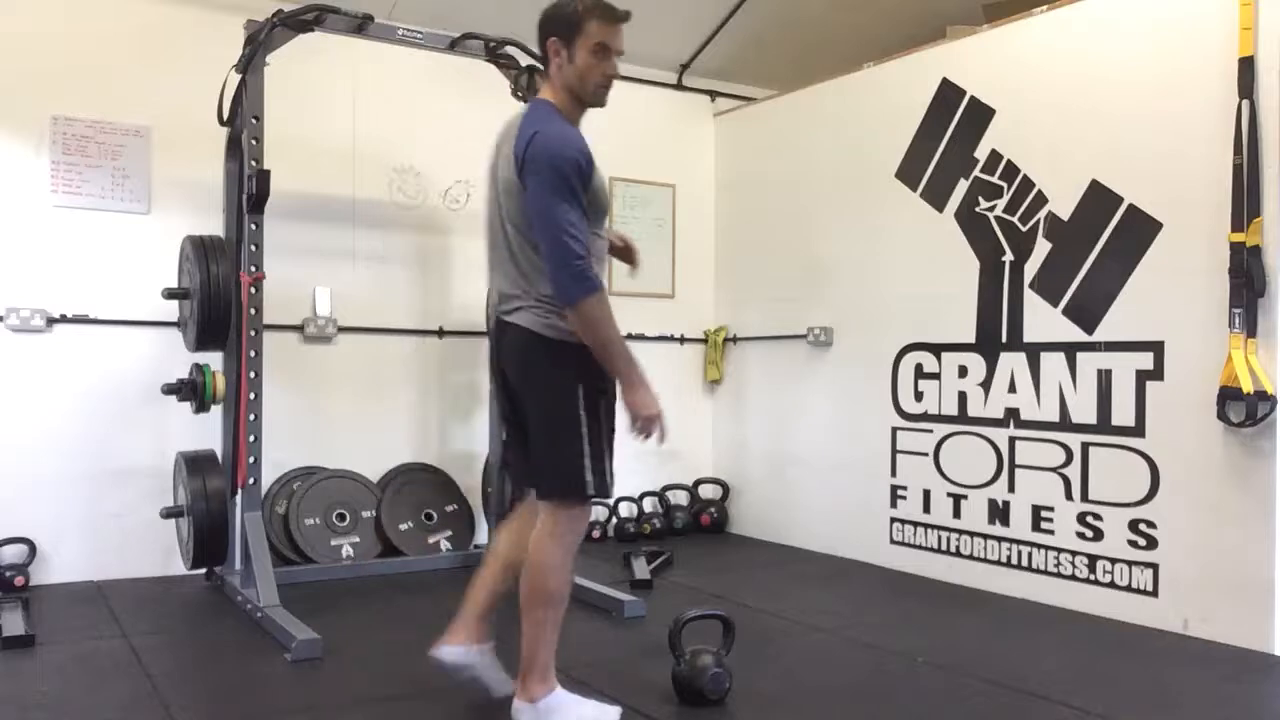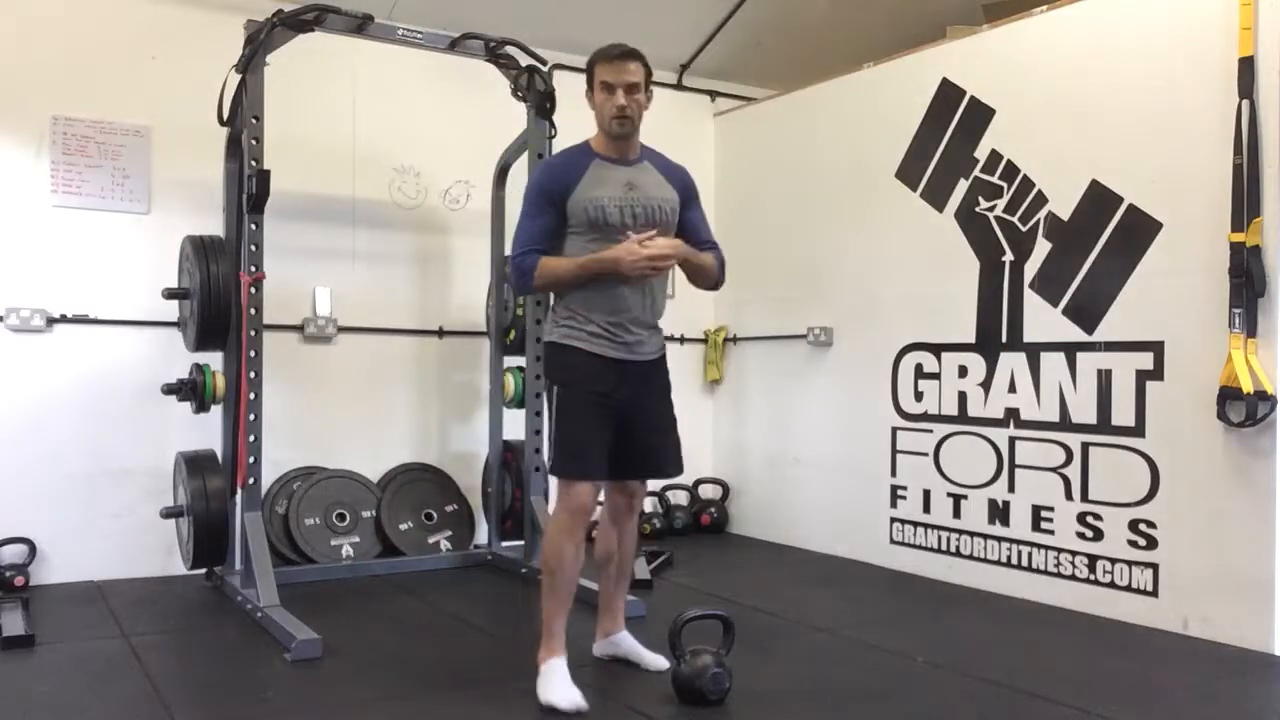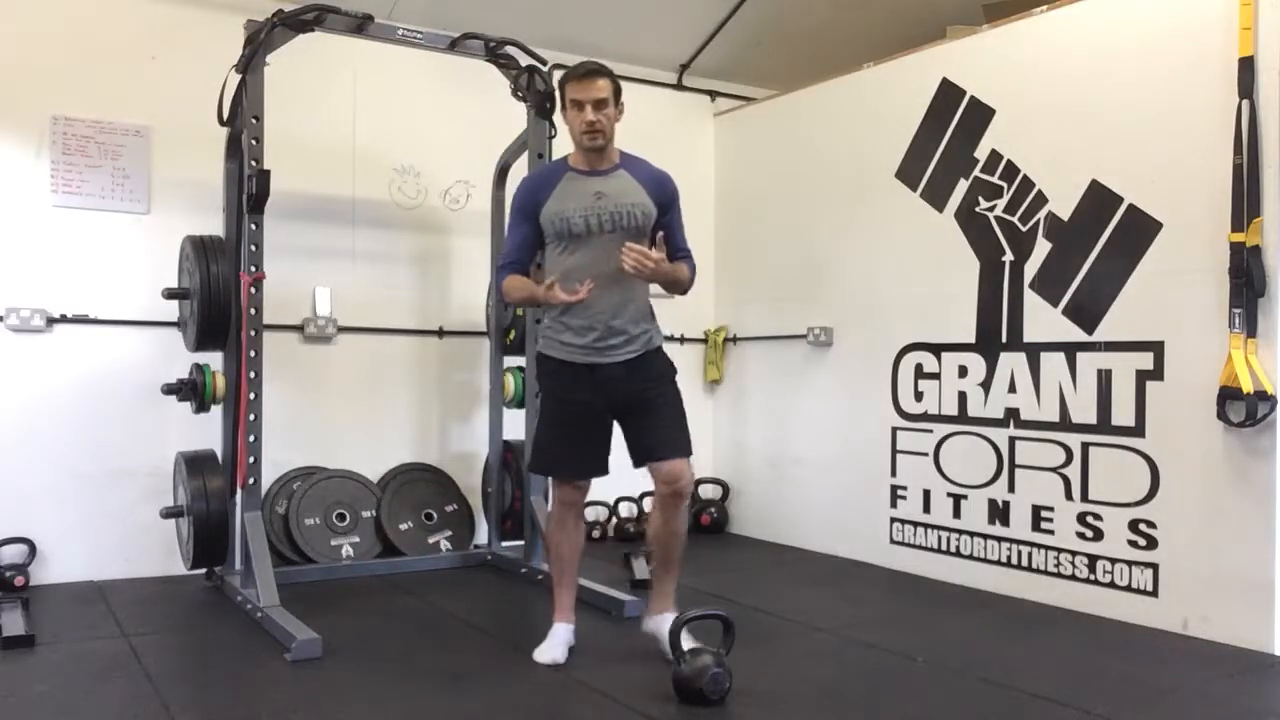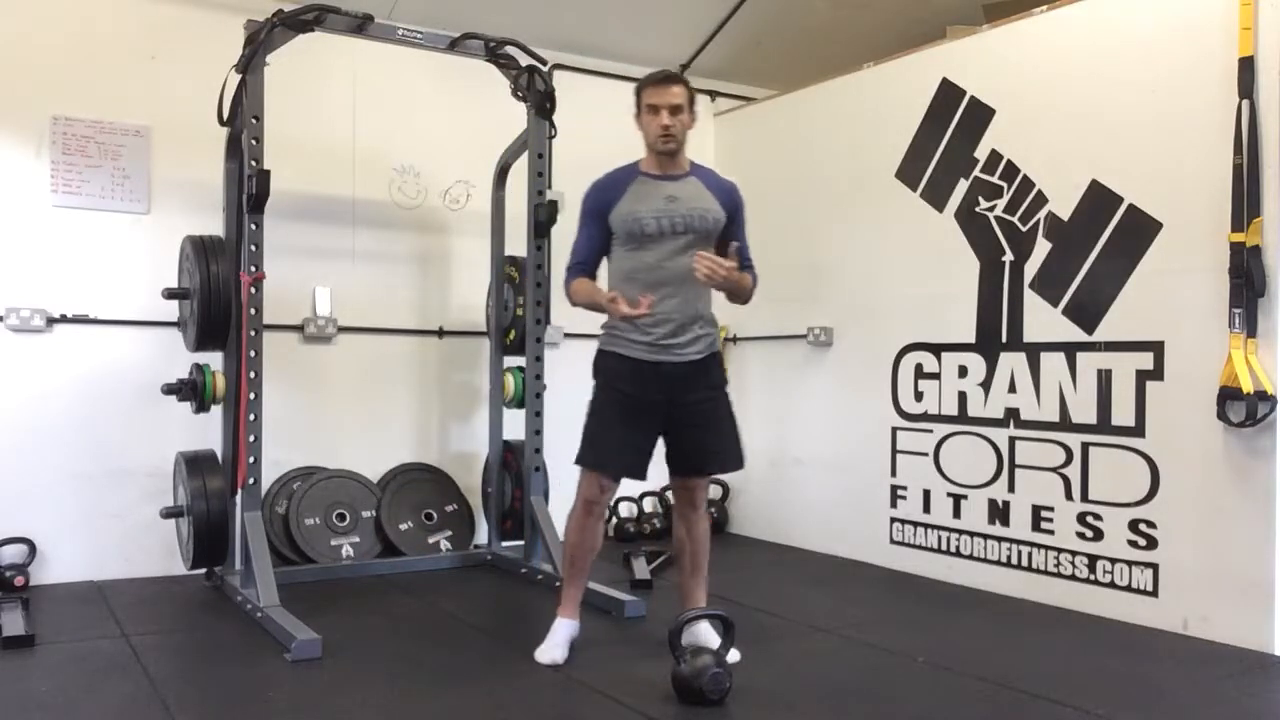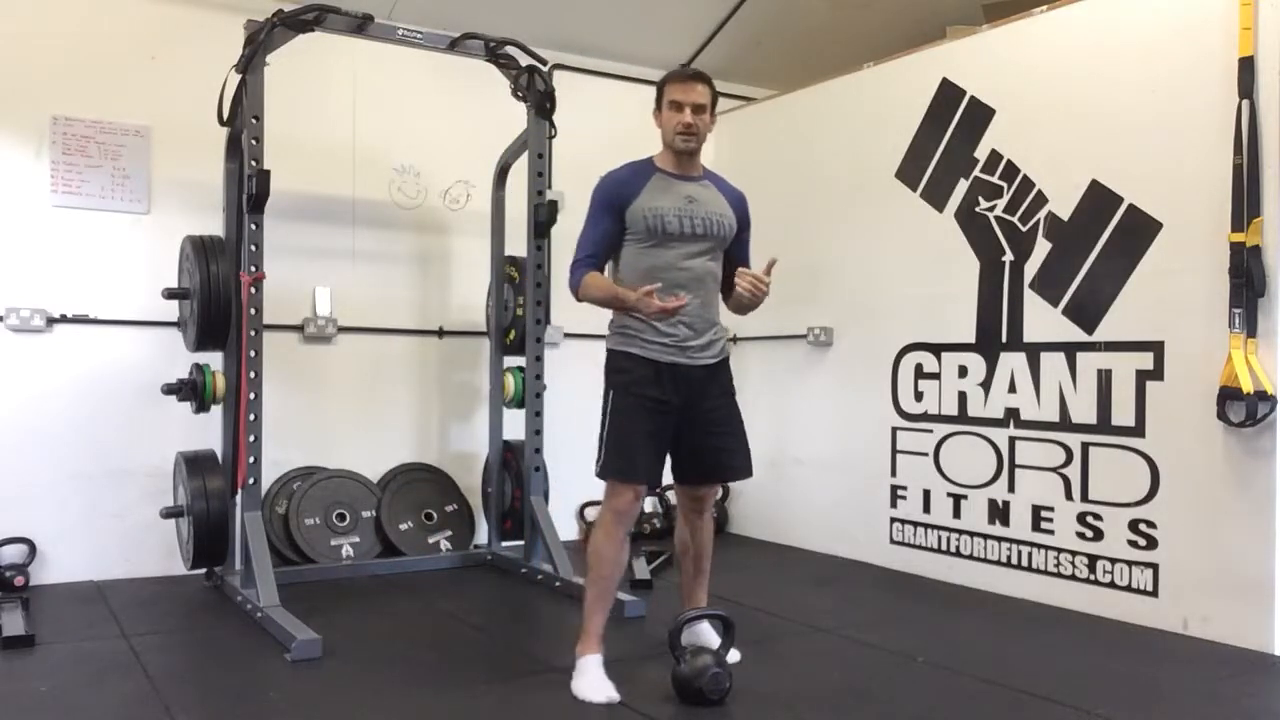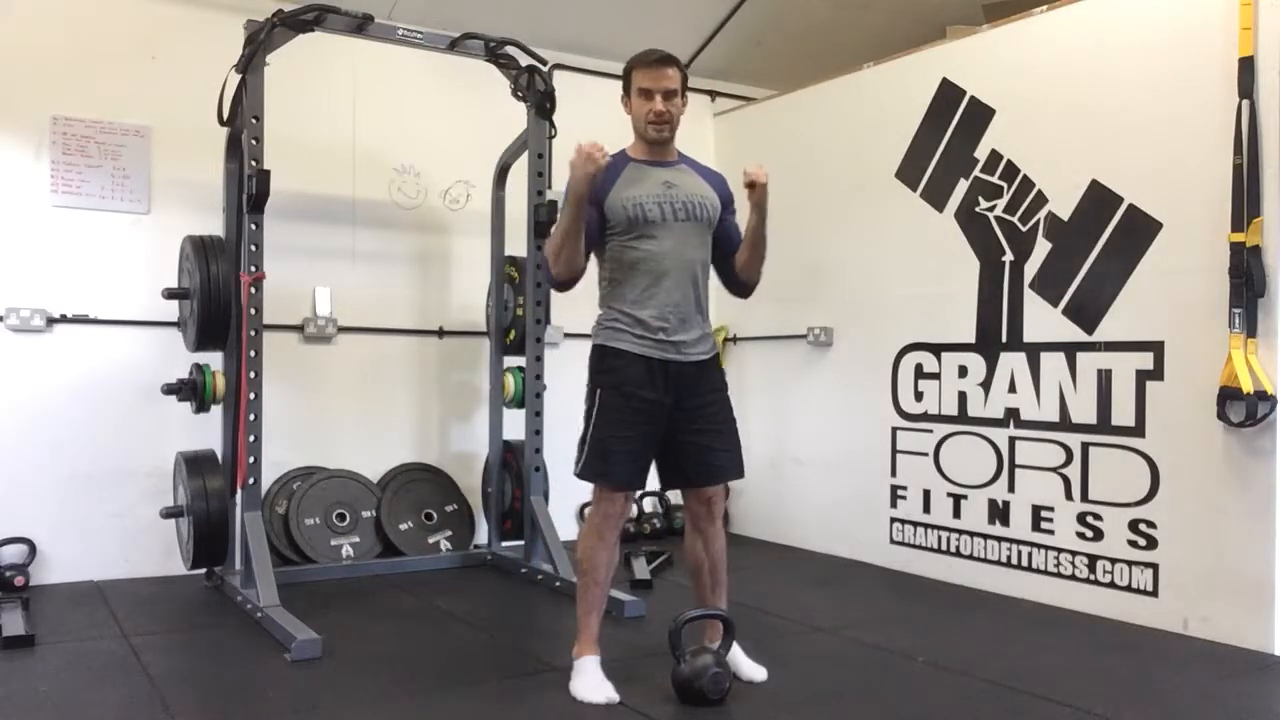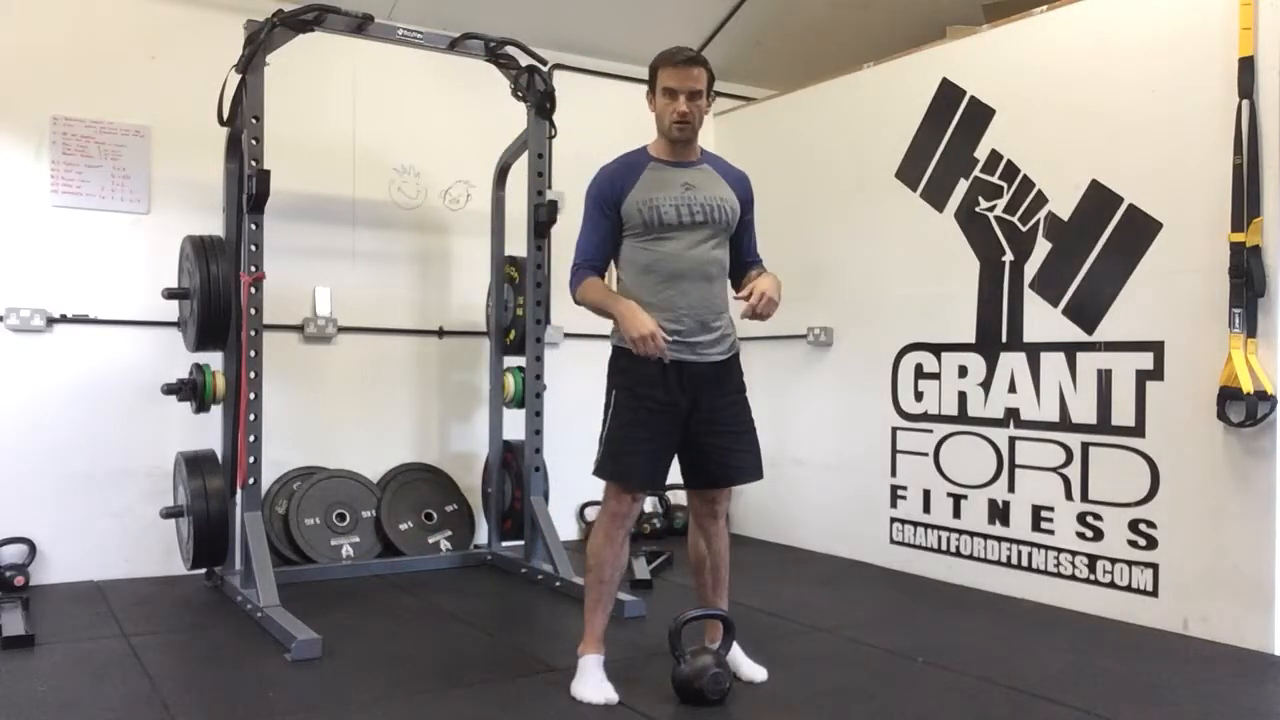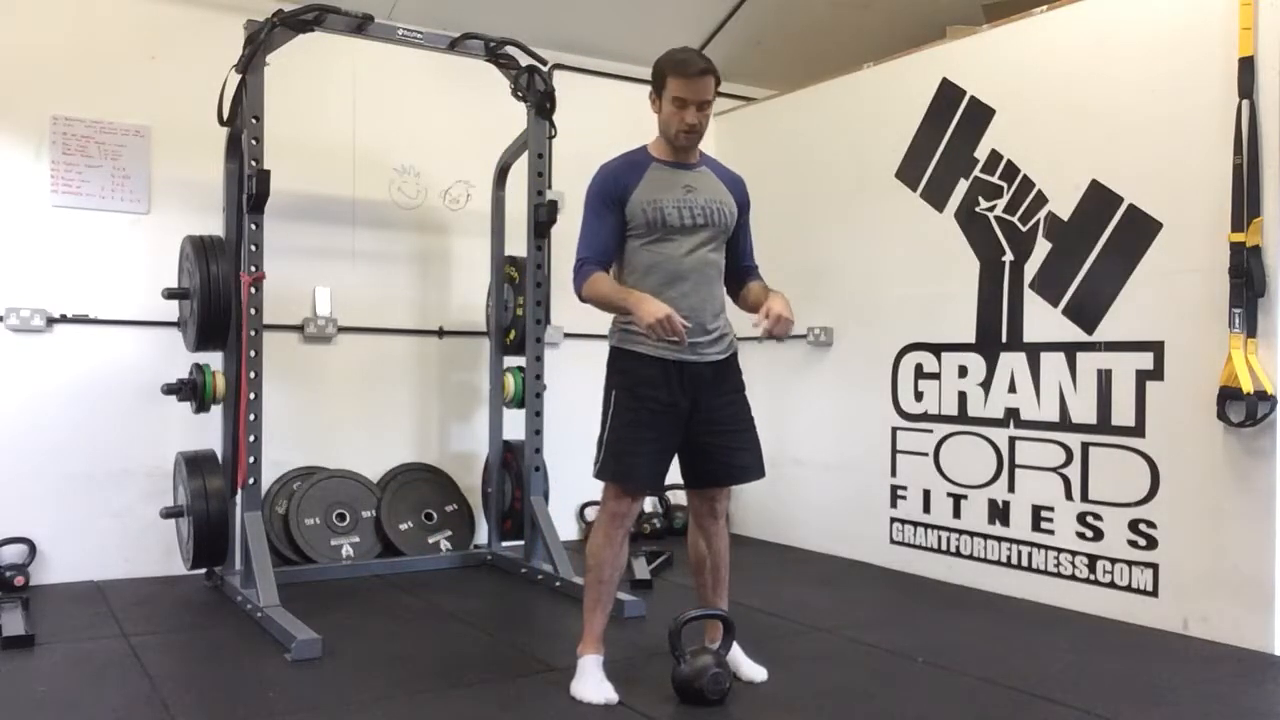
dt=0.5s
person 1, frame 1
left shoulder: (525, 132)
right shoulder: (557, 141)
right elbow: (569, 279)
left wrist: (596, 239)
right wrist: (632, 381)
left hip: (518, 340)
right hip: (556, 349)
left knee: (541, 503)
right knee: (565, 513)
left ankle: (466, 636)
person 1, frame 2
left shoulder: (673, 178)
right shoulder: (557, 173)
left elbow: (714, 272)
right elbow: (525, 271)
left wrist: (680, 251)
right wrist: (606, 259)
left hip: (645, 360)
right hip: (579, 355)
left knee: (627, 497)
right knee: (576, 499)
left ankle: (612, 629)
right ankle: (552, 654)
person 1, frame 3
left shoulder: (655, 184)
right shoulder: (537, 189)
left elbow: (686, 274)
right elbow: (507, 278)
left wrist: (663, 270)
right wrist: (543, 294)
left hip: (640, 358)
right hip: (568, 364)
left knee: (677, 481)
right knee: (568, 495)
left ankle: (662, 610)
right ankle: (563, 621)
person 1, frame 4
left shoulder: (722, 194)
right shoulder: (608, 193)
left elbow: (744, 288)
right elbow: (576, 278)
left wrist: (733, 278)
right wrist: (605, 301)
left hip: (697, 364)
right hip: (626, 362)
left knee: (692, 494)
right knee: (594, 492)
left ankle: (696, 621)
right ankle: (567, 617)
person 1, frame 5
left shoulder: (731, 200)
right shoulder: (621, 187)
right elbow: (582, 277)
left wrist: (752, 292)
right wrist: (628, 299)
left hip: (708, 367)
right hip: (639, 364)
left knee: (699, 500)
right knee: (621, 502)
left ankle: (696, 621)
right ankle: (590, 653)
person 1, frame 6
left shoulder: (711, 184)
right shoulder: (604, 177)
left elbow: (741, 283)
right elbow: (560, 276)
left wrist: (758, 213)
right wrist: (578, 193)
left hip: (699, 364)
right hip: (626, 361)
left knee: (708, 505)
right knee: (611, 505)
left ankle: (715, 641)
right ankle: (586, 654)
person 1, frame 7
left shoulder: (733, 183)
right shoulder: (616, 180)
left elbow: (742, 266)
right elbow: (583, 275)
left wrist: (764, 279)
right wrist: (622, 308)
left hip: (718, 365)
right hip: (644, 365)
left knee: (713, 506)
right knee: (621, 504)
left ankle: (716, 640)
right ankle: (591, 653)
person 1, frame 8
left shoulder: (730, 186)
right shoulder: (618, 179)
left elbow: (739, 273)
right elbow: (587, 275)
left wrist: (769, 298)
right wrist: (639, 302)
left hip: (716, 366)
right hip: (642, 365)
left knee: (713, 506)
right knee: (621, 505)
left ankle: (717, 640)
right ankle: (590, 654)
